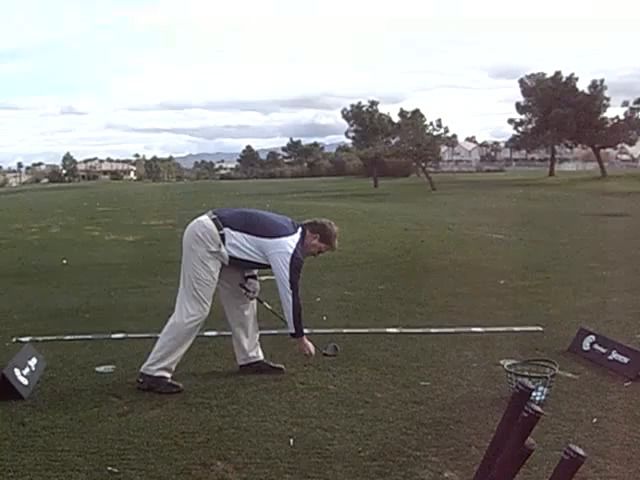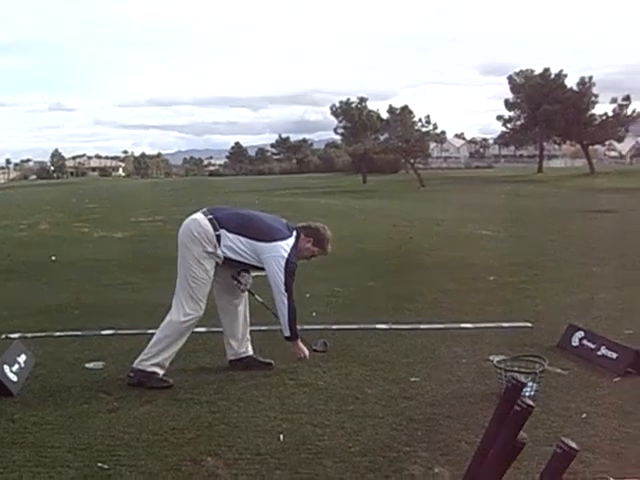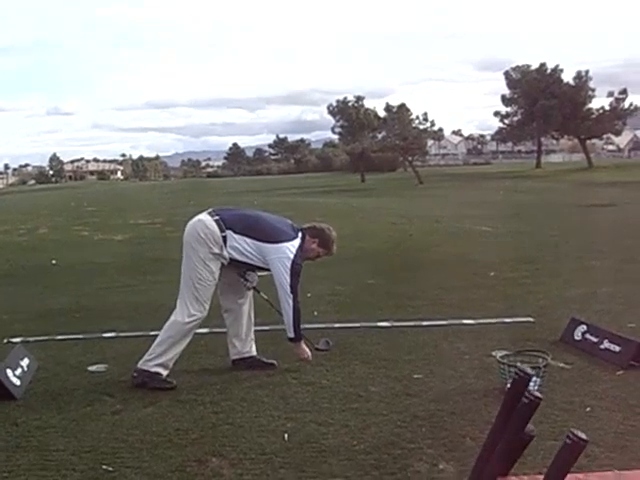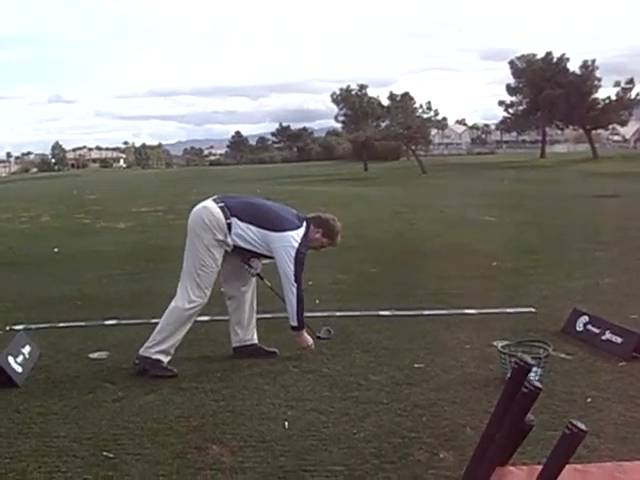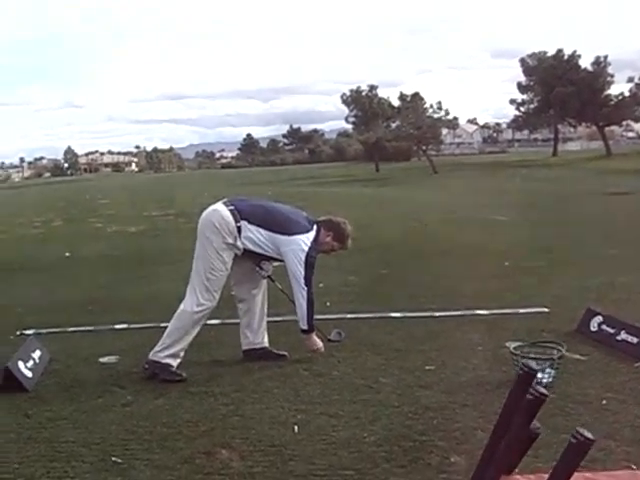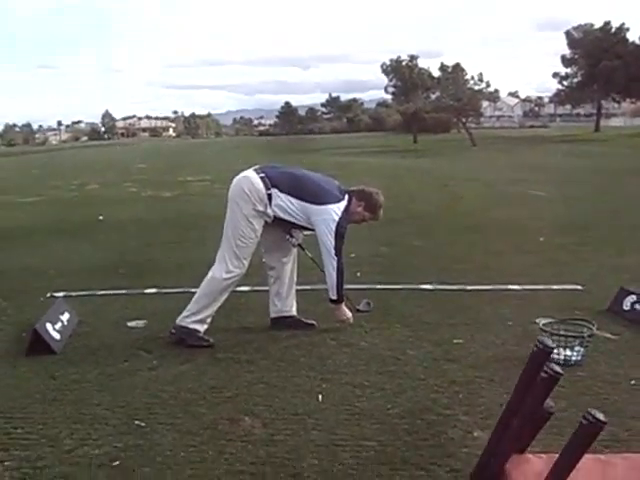
dt=0.2s
person 1, frame 1
left shoulder: (292, 230)
right shoulder: (289, 248)
right elbow: (290, 294)
left wrist: (250, 277)
right wrist: (300, 338)
left hip: (213, 232)
right hip: (206, 236)
left knee: (242, 299)
right knee: (194, 312)
left ankle: (250, 359)
right ankle: (152, 373)
person 1, frame 2
left shoulder: (286, 231)
right shoulder: (282, 251)
right elbow: (284, 297)
left wrist: (243, 272)
right wrist: (294, 341)
left hip: (206, 228)
right hip: (201, 234)
left knee: (234, 294)
right knee: (189, 309)
left ankle: (240, 355)
right ankle: (145, 369)
person 1, frame 3
left shoulder: (291, 232)
right shoulder: (288, 251)
right elbow: (289, 298)
left wrist: (249, 271)
right wrist: (297, 342)
left hip: (210, 227)
right hip: (207, 235)
left knee: (238, 294)
right knee: (193, 310)
left ankle: (243, 355)
right ankle: (149, 370)
person 1, frame 4
left shoulder: (295, 221)
right shoulder: (292, 240)
right elbow: (293, 286)
left wrist: (253, 258)
right wrist: (299, 331)
left hip: (215, 214)
right hip: (212, 222)
left knee: (242, 281)
right knee: (194, 296)
left ankle: (244, 342)
right ankle: (150, 357)
person 1, frame 5
left shoulder: (306, 224)
right shoulder: (303, 244)
right elbow: (303, 290)
left wrist: (263, 260)
right wrist: (309, 334)
left hip: (225, 216)
right hip: (222, 225)
left knee: (253, 284)
right knee: (203, 299)
left ankle: (254, 345)
right ankle: (160, 360)
person 1, frame 6
left shoulder: (338, 193)
right shoulder: (333, 213)
right elbow: (333, 259)
left wrist: (294, 229)
right wrist: (338, 304)
left hip: (256, 184)
right hip: (252, 192)
left knee: (283, 252)
right knee: (233, 265)
left ankle: (283, 314)
right ankle: (187, 326)
